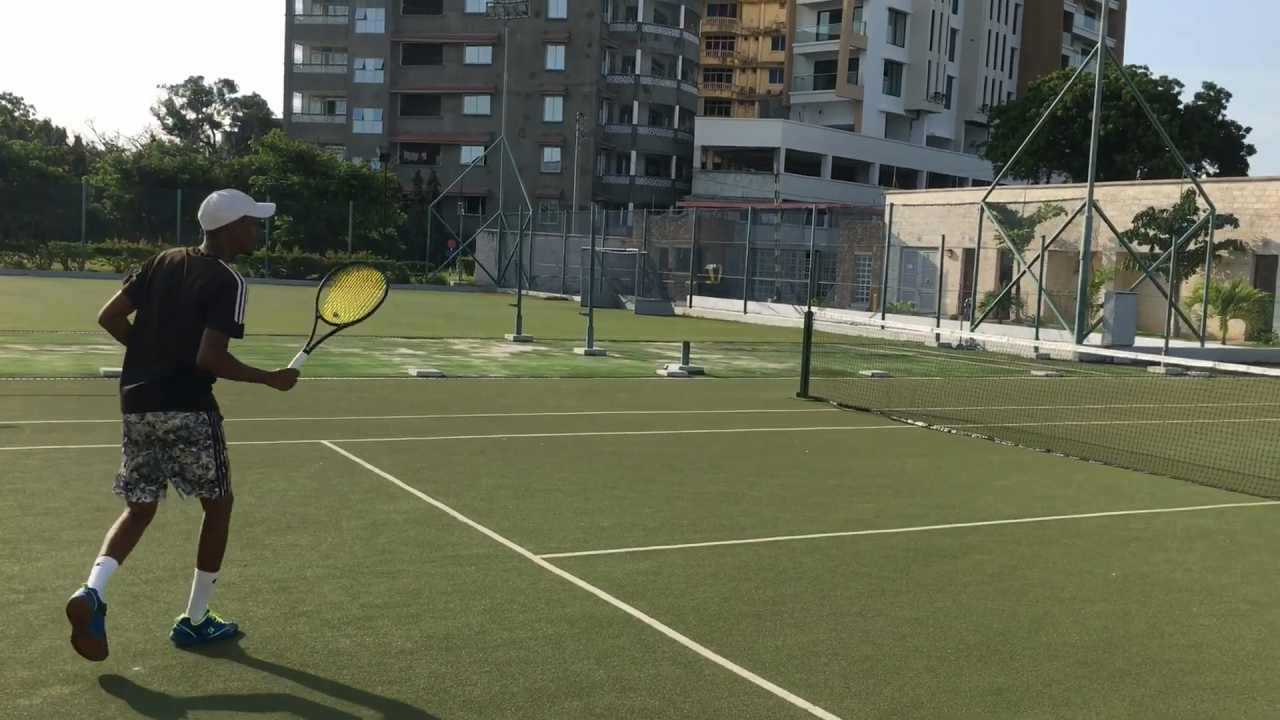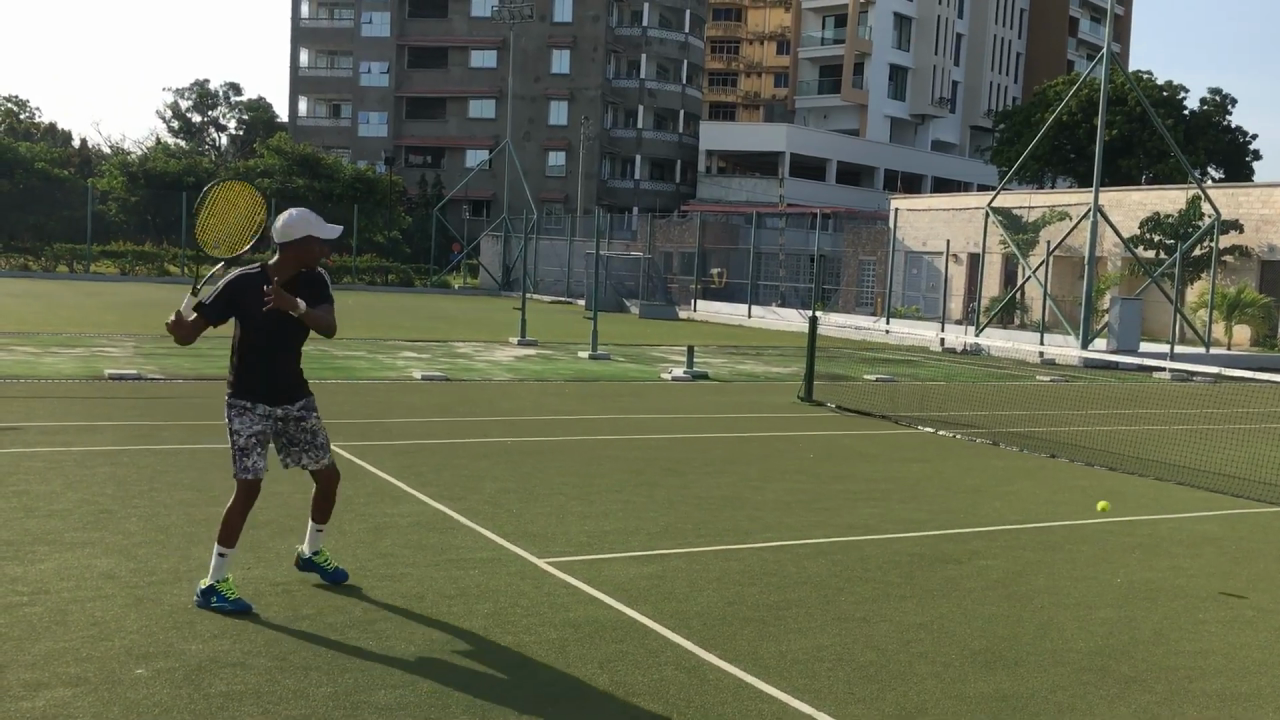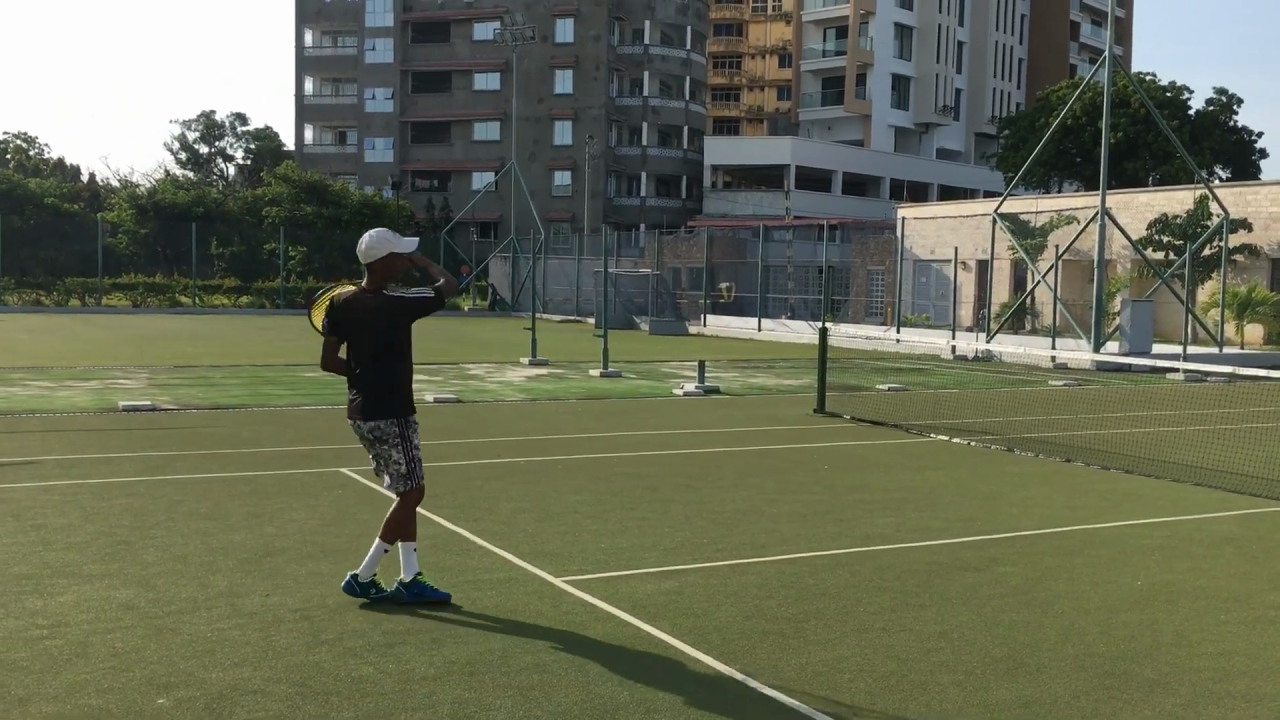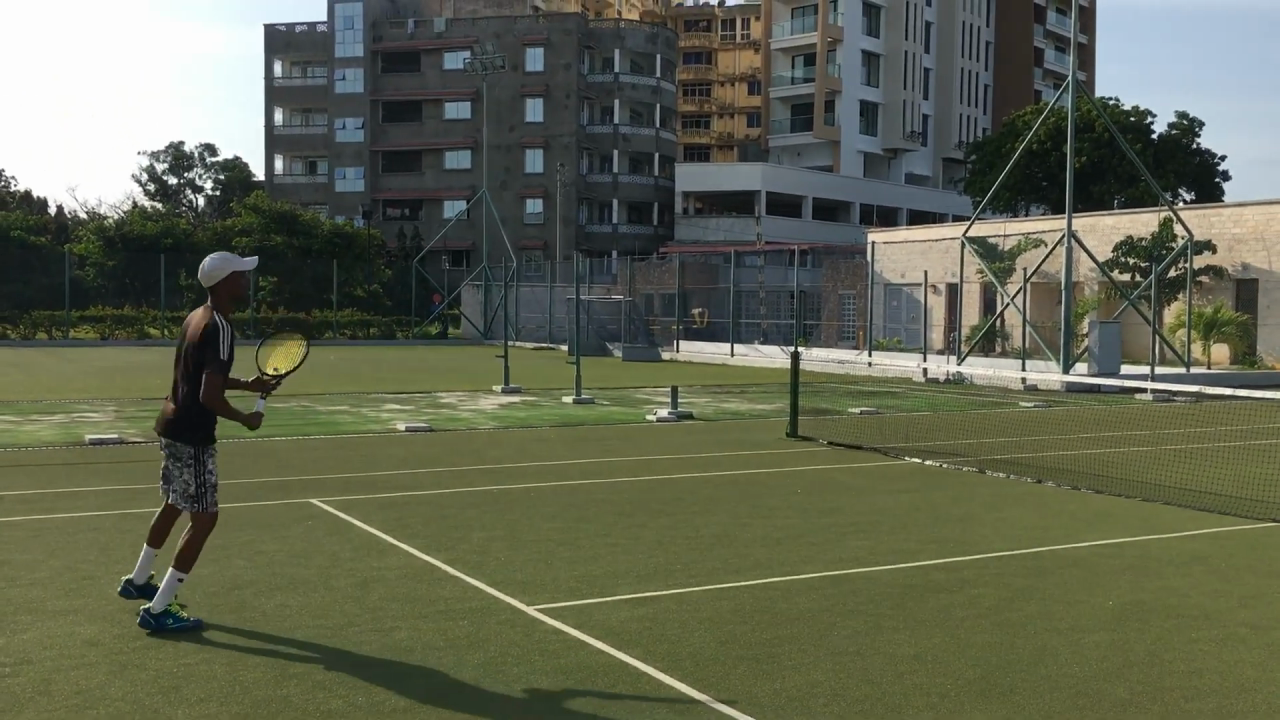
dt=1s
person 1, frame 1
left shoulder: (161, 262)
right shoulder: (229, 283)
left elbow: (109, 319)
right elbow: (208, 358)
right wrist: (269, 378)
left hip: (136, 404)
right hip: (186, 409)
left knee: (138, 510)
right knee: (218, 504)
left ankle: (92, 593)
right ankle: (195, 619)
person 1, frame 2
left shoulder: (315, 281)
right shoulder: (241, 283)
left elbow: (328, 326)
right elbow: (189, 331)
left wrist: (296, 308)
right wrist: (177, 328)
left hip: (295, 399)
right hip: (247, 402)
left knee: (329, 476)
right knee: (248, 489)
left ankle: (311, 552)
right ankle: (213, 583)
person 1, frame 3
left shoulder: (338, 302)
right shoulder: (397, 304)
left elbow: (327, 362)
right elbow: (448, 287)
right wrist: (423, 261)
left hip: (361, 411)
right hip: (390, 416)
left knee: (406, 489)
right knee: (412, 493)
left ankle: (410, 579)
right ankle: (362, 578)
person 1, frame 4
left shoulder: (196, 318)
right shoulder: (219, 328)
right elbow: (209, 396)
left wrist: (246, 384)
right wrist: (245, 418)
left hip: (174, 426)
right hip: (192, 435)
left knee: (175, 504)
right knee: (204, 519)
left ankle: (137, 579)
right ankle: (158, 609)
